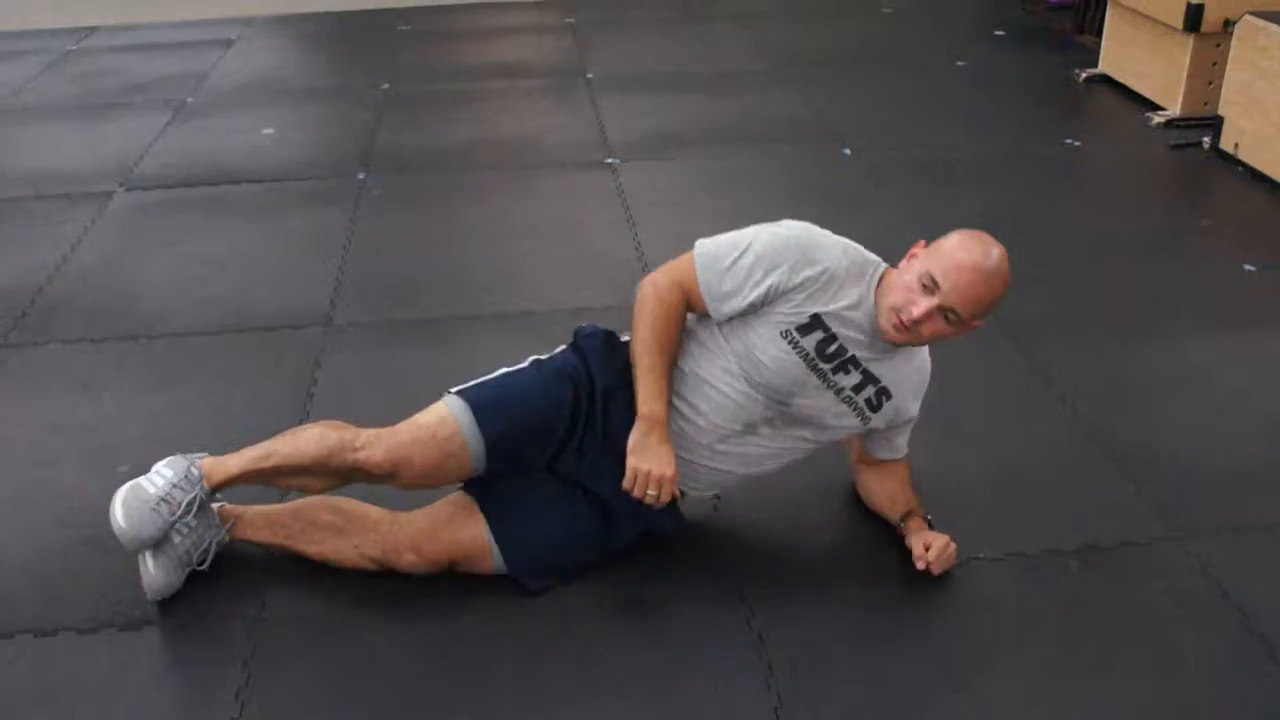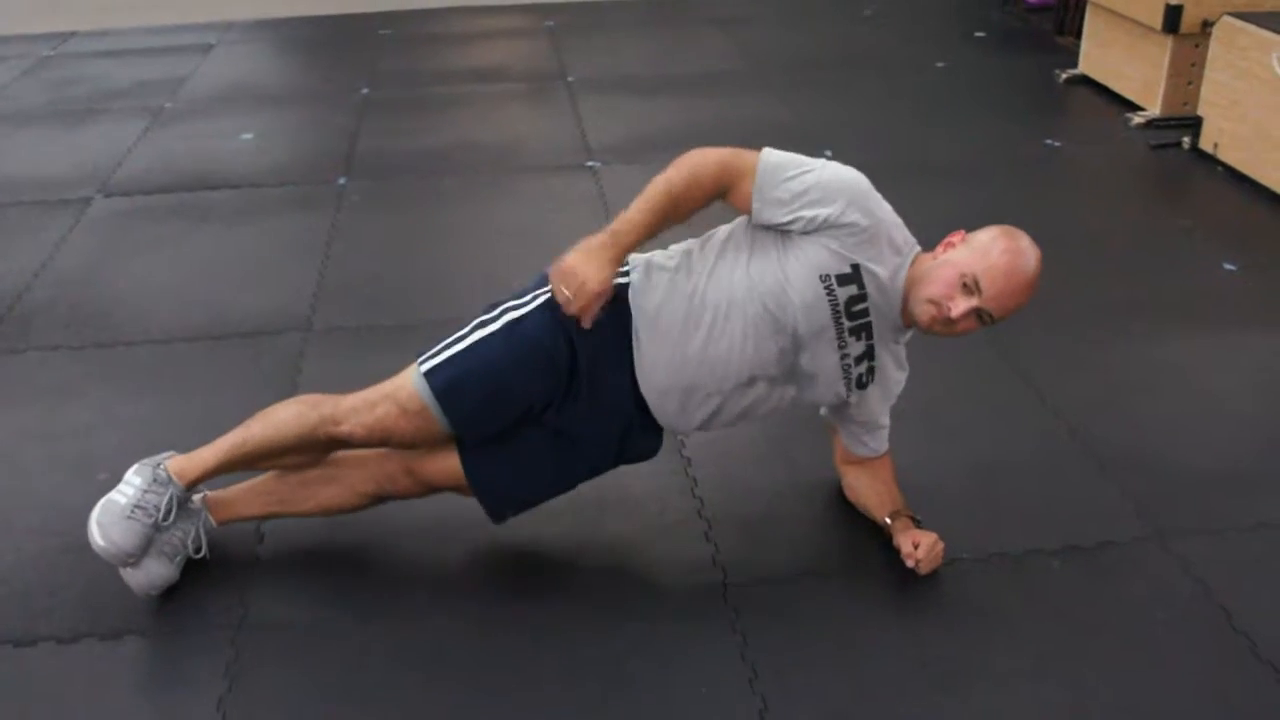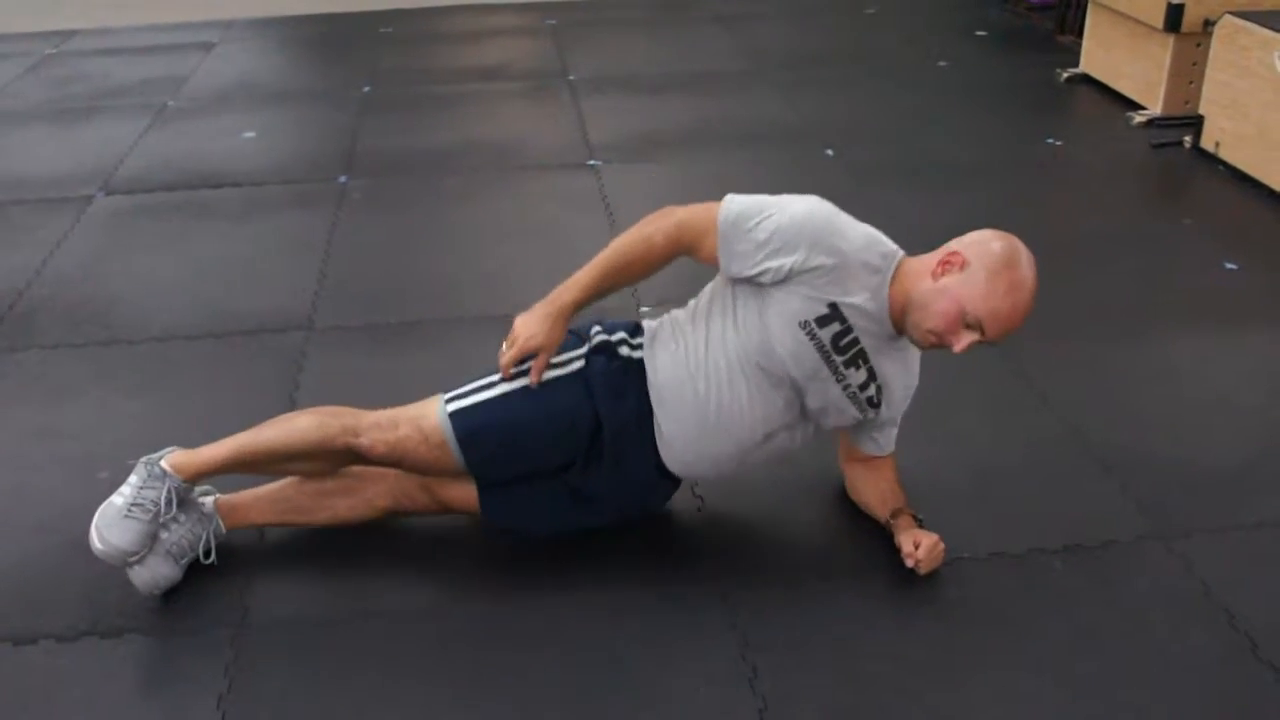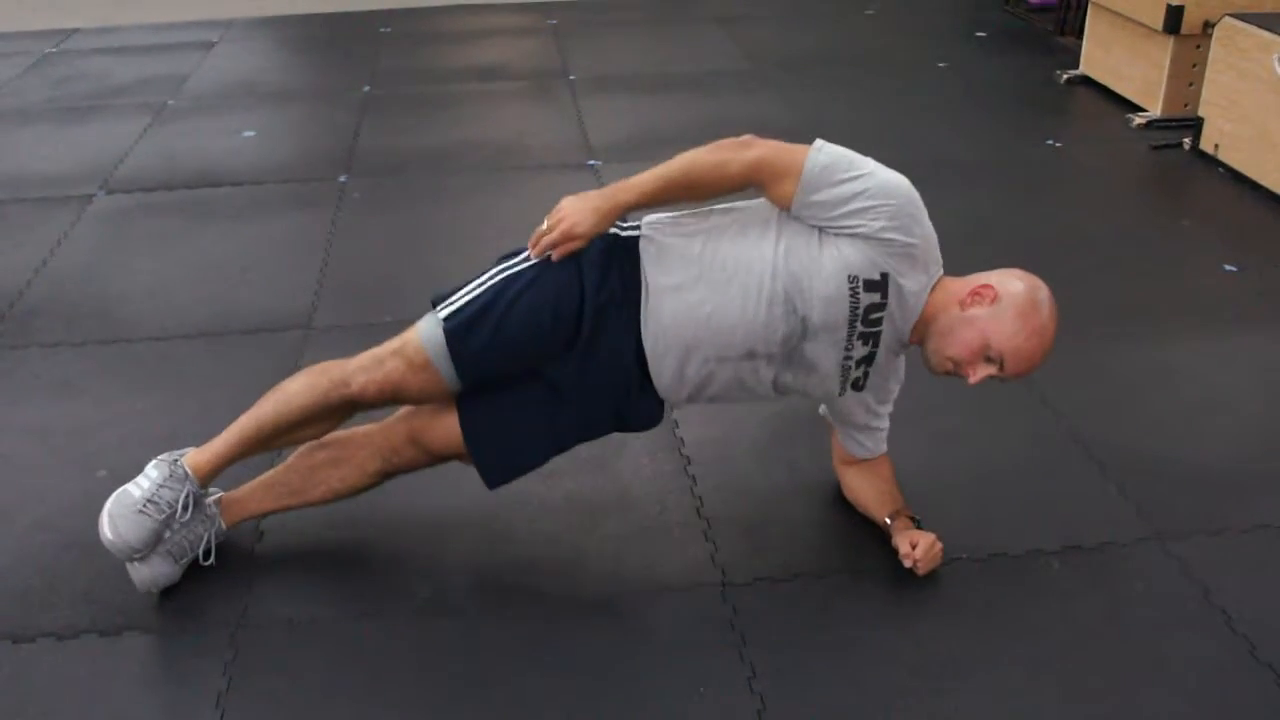
dt=0.7s
person 1, frame 1
left shoulder: (905, 383)
right shoulder: (810, 259)
left elbow: (877, 464)
right elbow: (662, 286)
left wrist: (916, 525)
right wrist: (652, 424)
left hip: (630, 502)
right hip: (607, 390)
left knee: (414, 546)
right knee: (395, 456)
left ankle: (218, 525)
right ankle: (205, 473)
person 1, frame 2
left shoulder: (879, 370)
right shoulder: (854, 208)
left elbow: (859, 461)
right elbow: (716, 167)
left wrist: (904, 525)
right wrist: (607, 246)
left hip: (618, 421)
right hip: (594, 328)
left knee: (410, 474)
right knee: (369, 422)
left ankle: (202, 518)
right ankle: (175, 477)
person 1, frame 3
left shoulder: (896, 376)
right shoulder: (828, 242)
left elbow: (865, 461)
right elbow: (678, 226)
left wrist: (906, 526)
right wrist: (555, 307)
left hip: (639, 474)
right hip: (619, 387)
left knee: (419, 492)
right knee: (387, 439)
left ankle: (209, 520)
right ankle: (180, 471)
person 1, frame 4
left shoulder: (879, 368)
right shoulder: (895, 216)
left elbow: (858, 460)
right elbow: (754, 156)
left wrist: (901, 525)
right wrist: (610, 199)
left hip: (623, 383)
right hip: (605, 282)
left knee: (416, 441)
right knee: (379, 379)
left ankle: (211, 518)
right ankle: (190, 473)
